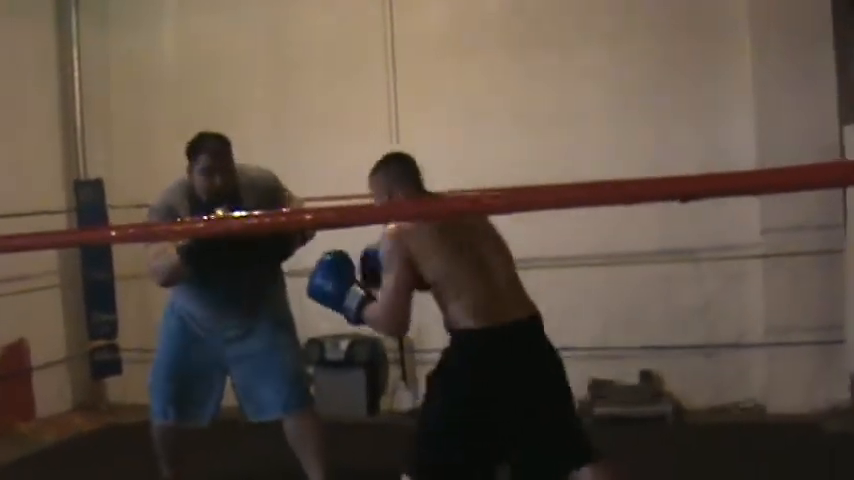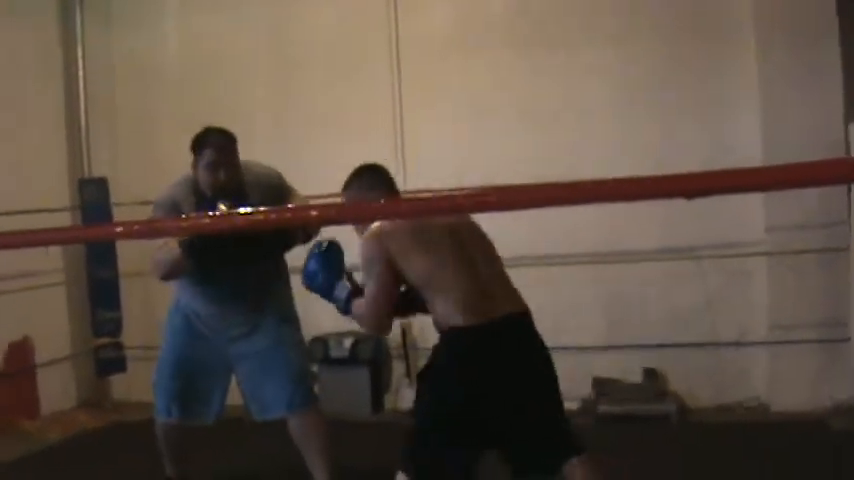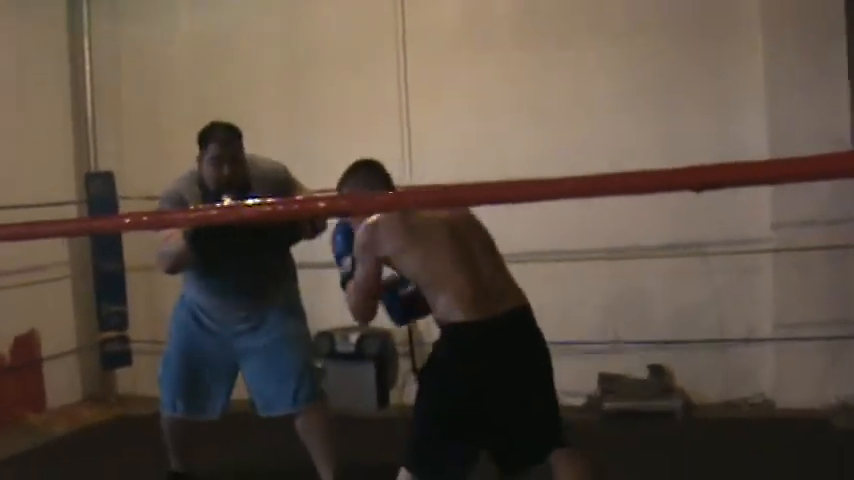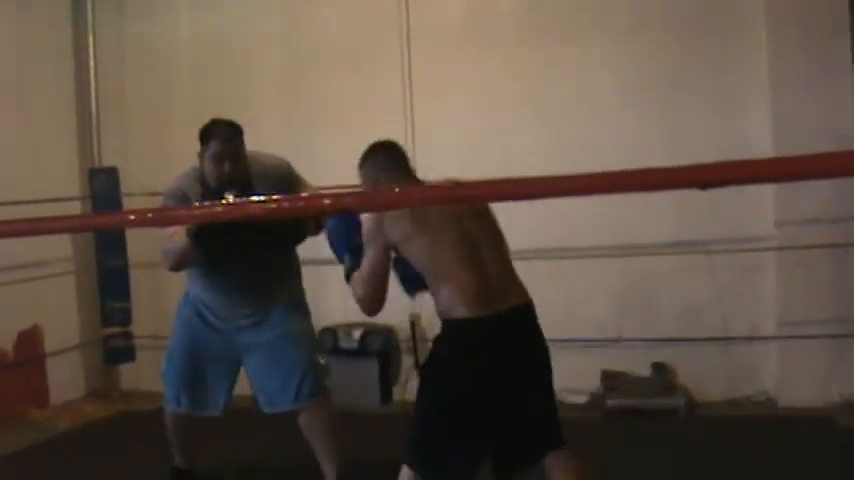
dt=0.1s
person 1, frame 1
left shoulder: (261, 183)
right shoulder: (169, 205)
right elbow: (160, 273)
left wrist: (285, 238)
right wrist: (196, 248)
left hip: (260, 316)
right hip: (193, 320)
left knee: (293, 400)
right knee: (166, 405)
person 1, frame 2
left shoulder: (266, 180)
right shoulder: (173, 200)
left elbow: (308, 223)
right elbow: (162, 267)
left wrist: (287, 233)
right wrist: (198, 240)
left hip: (265, 314)
right hip: (197, 318)
left knee: (297, 398)
right knee: (170, 403)
person 1, frame 3
left shoulder: (271, 174)
right shoulder: (178, 194)
left elbow: (315, 218)
right elbow: (167, 260)
left wrist: (292, 226)
right wrist: (201, 232)
left hip: (271, 309)
right hip: (203, 312)
left knee: (302, 394)
right knee: (176, 396)
person 1, frame 4
left shoulder: (274, 170)
right shoulder: (182, 191)
right elbow: (171, 257)
left wrist: (297, 223)
right wrist: (205, 229)
left hip: (275, 305)
right hip: (207, 308)
left knee: (306, 390)
right knee: (179, 391)
person 2, frame 1
left shoulder: (398, 233)
right shoulder: (466, 211)
left elbow: (393, 323)
left wrist: (350, 298)
left hip: (477, 352)
right hip: (528, 340)
person 2, frame 2
left shoulder: (377, 235)
right shoulder: (449, 212)
left elbow: (376, 323)
left wrist: (339, 289)
left hip: (467, 347)
right hip: (518, 335)
right knee: (563, 453)
person 2, frame 3
left shoulder: (373, 228)
right shoulder: (447, 205)
left elbow: (362, 311)
left wrist: (349, 267)
left hip: (467, 343)
right hip: (520, 330)
right knee: (550, 447)
person 2, frame 4
left shoulder: (383, 216)
left elbow: (369, 302)
left wrist: (352, 261)
left hip: (470, 338)
right hip: (521, 326)
right knee: (549, 448)
